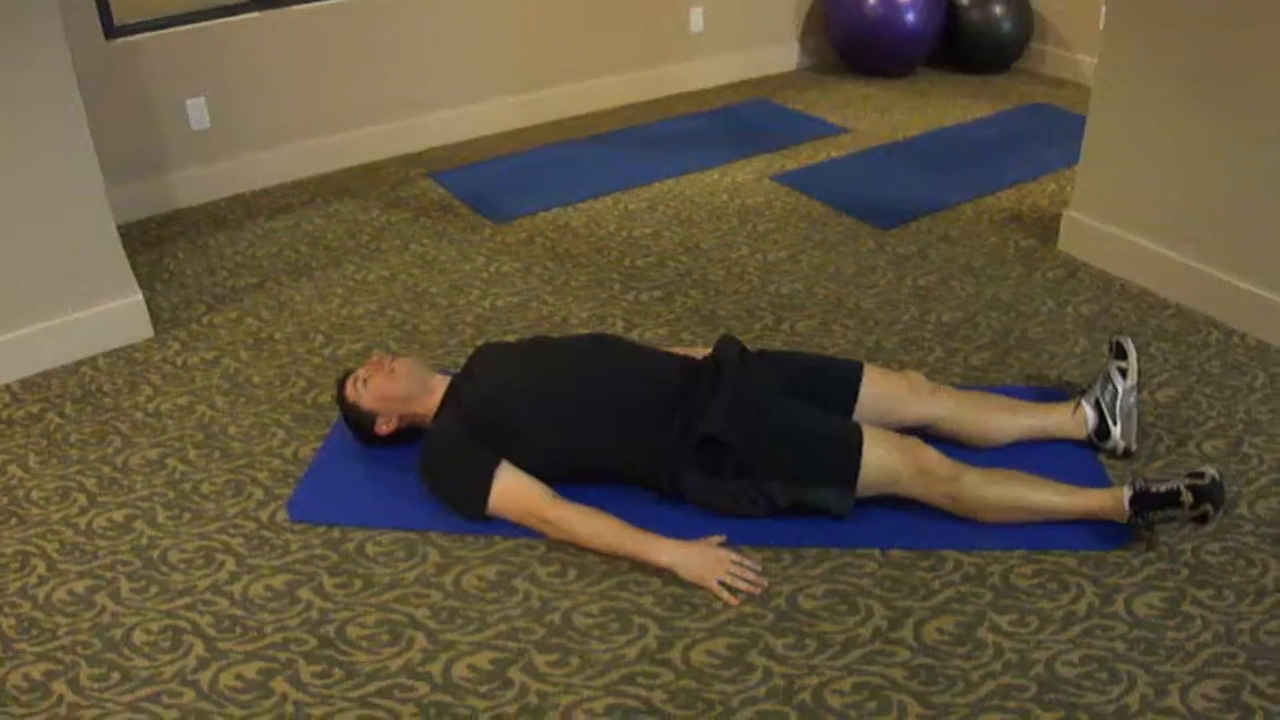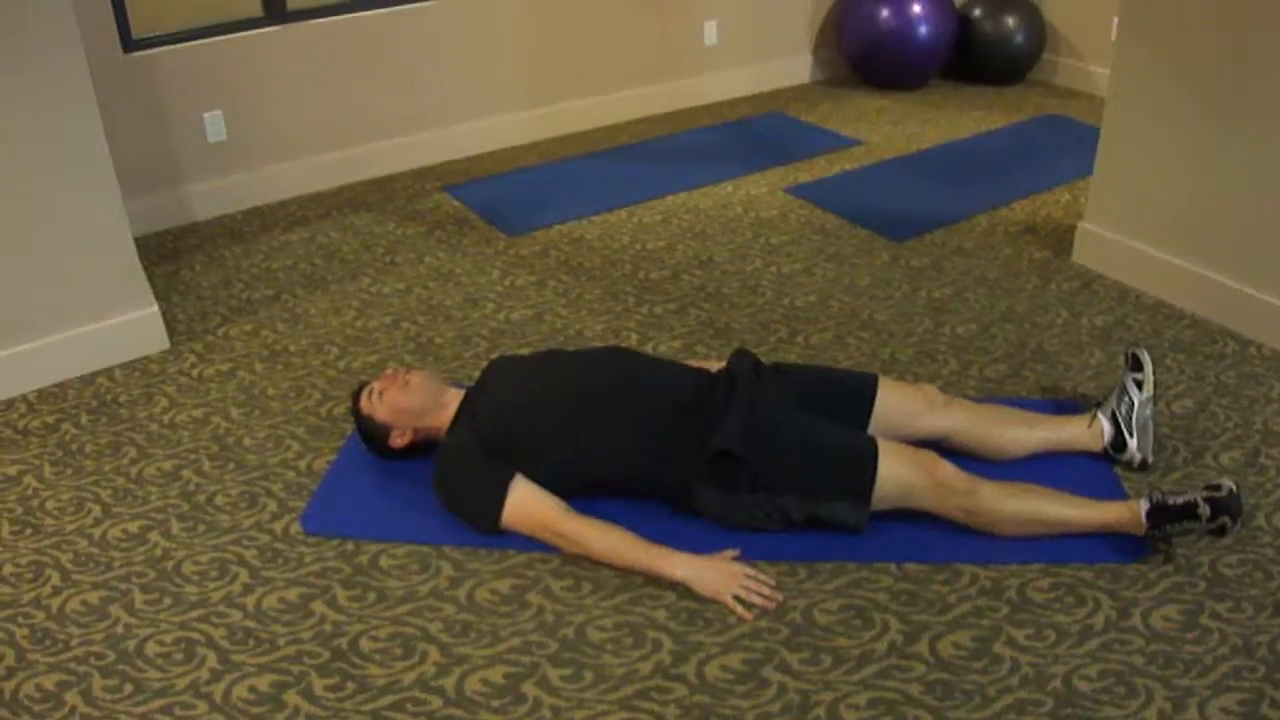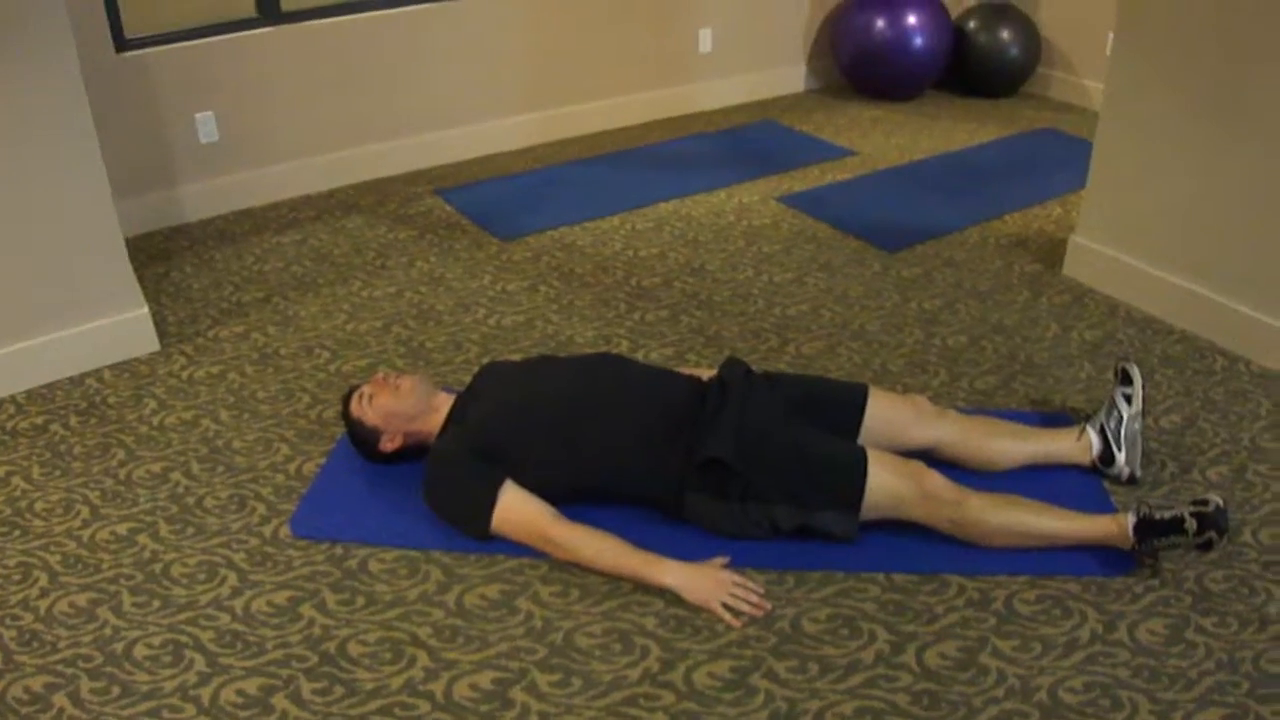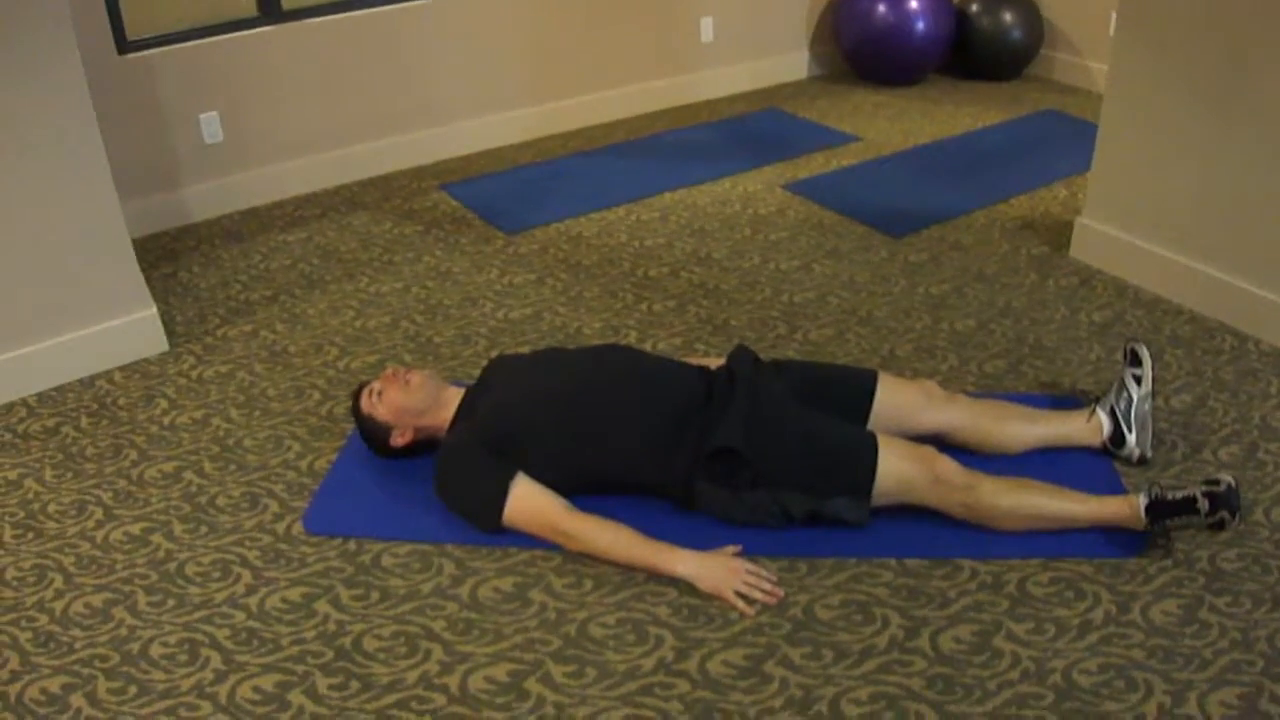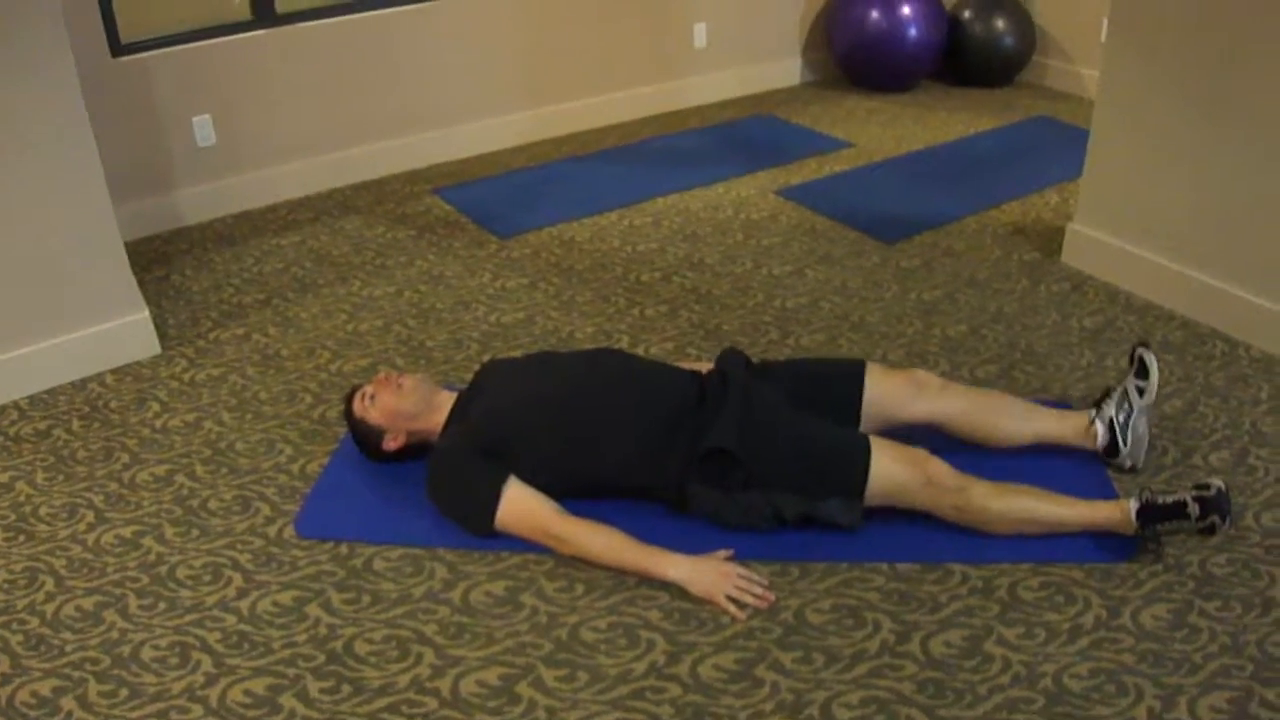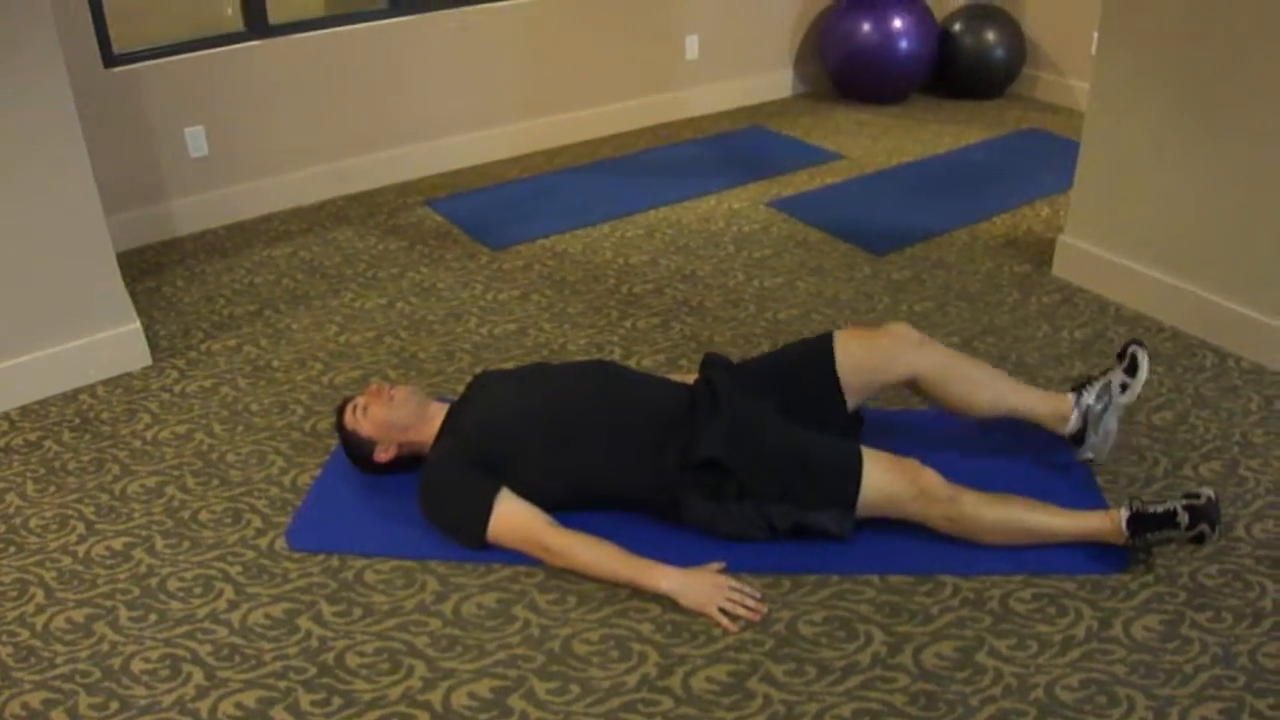
dt=0.3s
person 1, frame 1
left shoulder: (484, 364)
right shoulder: (450, 452)
right elbow: (546, 510)
left wrist: (685, 351)
right wrist: (673, 554)
left hip: (710, 376)
right hip: (707, 444)
left knee: (914, 392)
right knee: (919, 467)
left ankle: (1090, 416)
right ankle: (1126, 504)
person 1, frame 2
left shoulder: (500, 377)
right shoulder: (464, 464)
right elbow: (560, 523)
left wrist: (698, 362)
right wrist: (688, 569)
left hip: (725, 391)
right hip: (721, 461)
left knee: (925, 407)
right knee: (933, 481)
left ankle: (1104, 431)
right ankle: (1143, 516)
person 1, frame 3
left shoulder: (490, 381)
right shoulder: (454, 470)
right elbow: (549, 530)
left wrist: (690, 370)
right wrist: (676, 575)
left hip: (716, 397)
right hip: (710, 466)
left knee: (920, 418)
right knee: (922, 492)
left ankle: (1094, 444)
right ankle: (1130, 531)
person 1, frame 4
left shoulder: (501, 377)
right shoulder: (465, 465)
right elbow: (564, 523)
left wrist: (699, 361)
right wrist: (690, 565)
left hip: (723, 387)
right hip: (721, 458)
left knee: (928, 403)
right knee: (934, 477)
left ankle: (1103, 425)
right ankle: (1141, 511)
person 1, frame 5
left shoulder: (493, 380)
right shoulder: (457, 470)
right elbow: (556, 527)
left wrist: (693, 365)
right wrist: (682, 570)
left hip: (717, 391)
right hip: (714, 460)
left knee: (923, 389)
right knee: (927, 480)
left ankle: (1099, 428)
right ankle: (1134, 515)
person 1, frame 6
left shoulder: (484, 392)
right shoulder: (449, 482)
right elbow: (549, 539)
left wrist: (685, 381)
right wrist: (672, 581)
left hip: (708, 400)
right hip: (707, 472)
left knee: (899, 344)
right knee: (917, 488)
left ankle: (1073, 415)
right ankle: (1122, 524)
